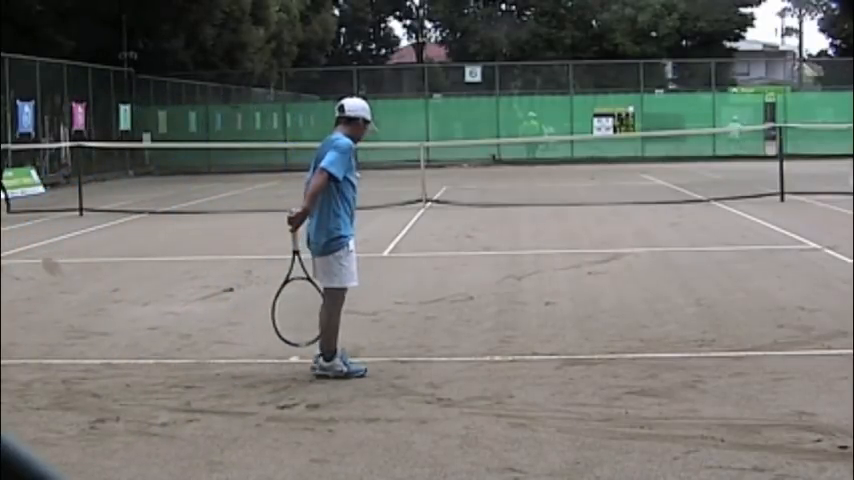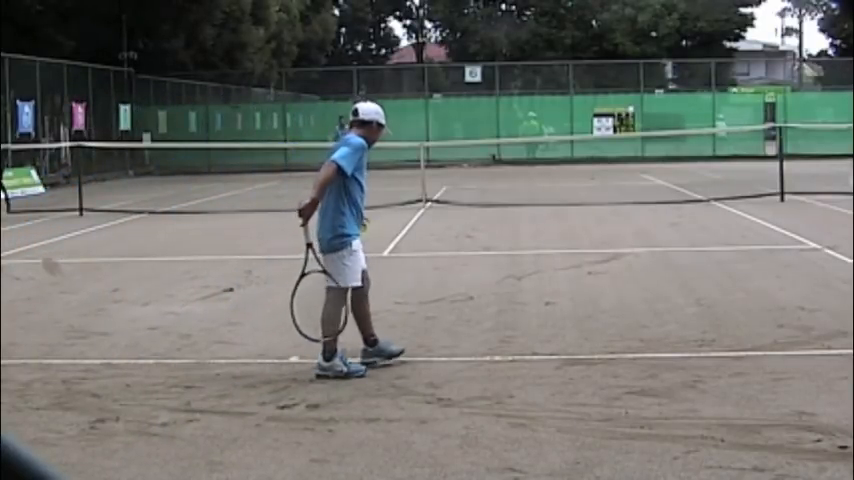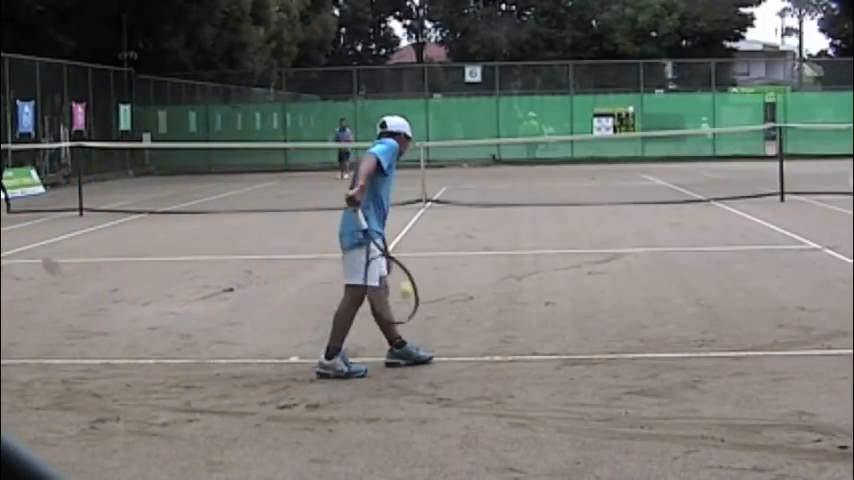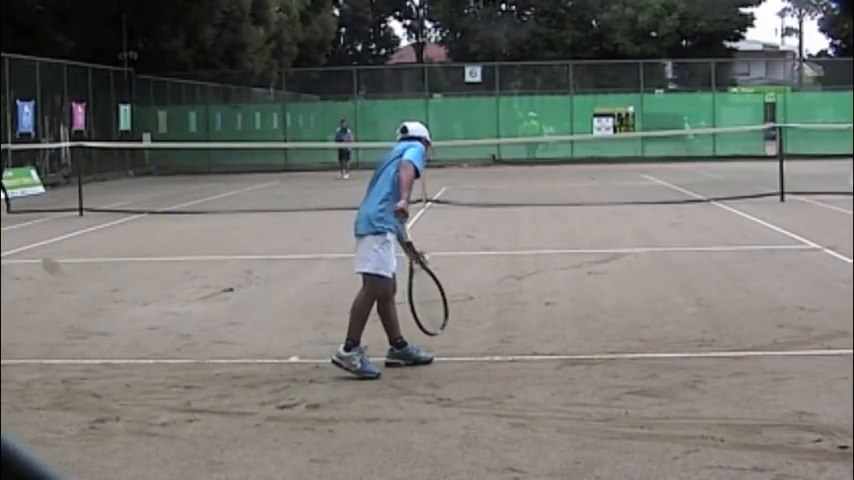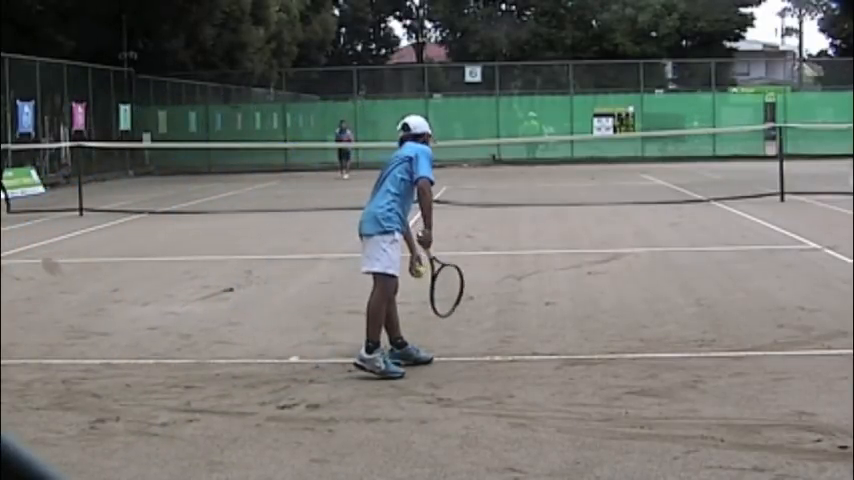
dt=0.3s
person 1, frame 1
left shoulder: (329, 145)
right shoulder: (344, 145)
left elbow: (312, 181)
right elbow: (321, 177)
right wrist: (305, 210)
left hip: (325, 232)
right hip: (336, 234)
left knee: (333, 294)
right knee: (335, 296)
left ankle: (326, 354)
right ankle: (329, 361)
person 1, frame 2
left shoulder: (347, 144)
right shoulder: (356, 143)
right elbow: (329, 169)
right wrist: (313, 200)
left hip: (344, 231)
right hip: (341, 233)
left knee: (361, 286)
right knee: (338, 293)
left ankle: (372, 346)
right ankle: (329, 360)
person 1, frame 3
left shoulder: (381, 151)
right shoulder: (388, 146)
right elbow: (368, 161)
right wrist: (359, 187)
left hip: (364, 231)
right hip: (362, 232)
left knee: (378, 291)
right knee: (355, 293)
left ankle: (398, 348)
right ankle: (331, 359)
person 1, frame 4
left shoulder: (399, 153)
right shoulder: (415, 148)
right elbow: (407, 169)
right wrist: (404, 199)
left hip: (379, 224)
right hip: (378, 224)
left knee: (387, 288)
right knee: (374, 286)
left ankle: (398, 347)
right ankle: (349, 350)
person 1, frame 5
left shoulder: (400, 156)
right shoulder: (421, 151)
right elbow: (423, 187)
left wrist: (413, 253)
right wrist: (428, 229)
left hip: (377, 223)
right hip: (383, 225)
left knee: (389, 288)
right knee: (383, 286)
left ankle: (398, 348)
right ankle: (370, 353)
